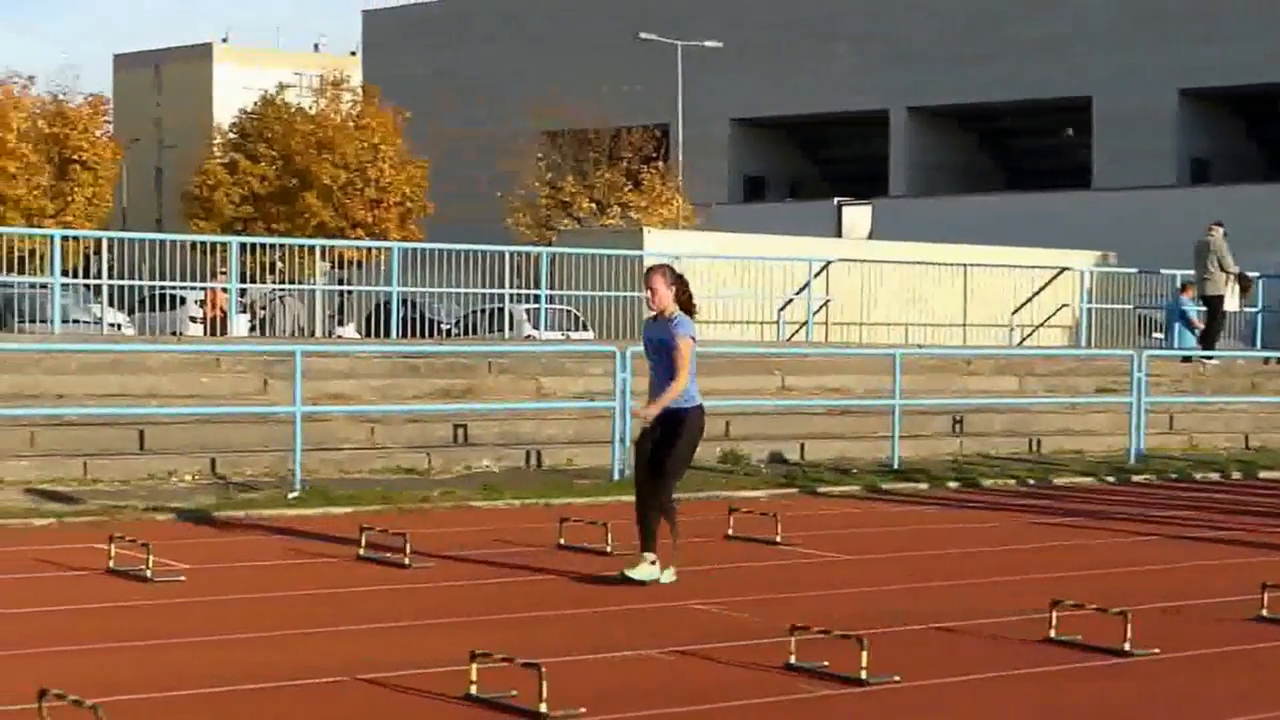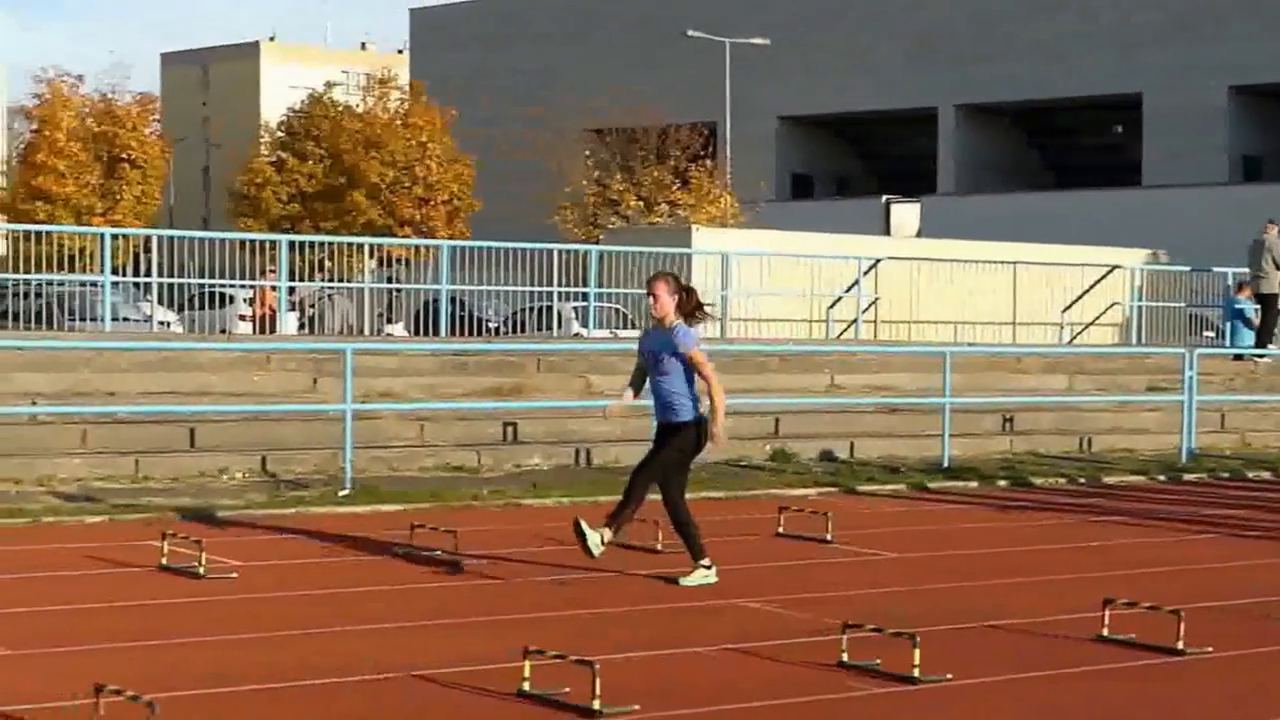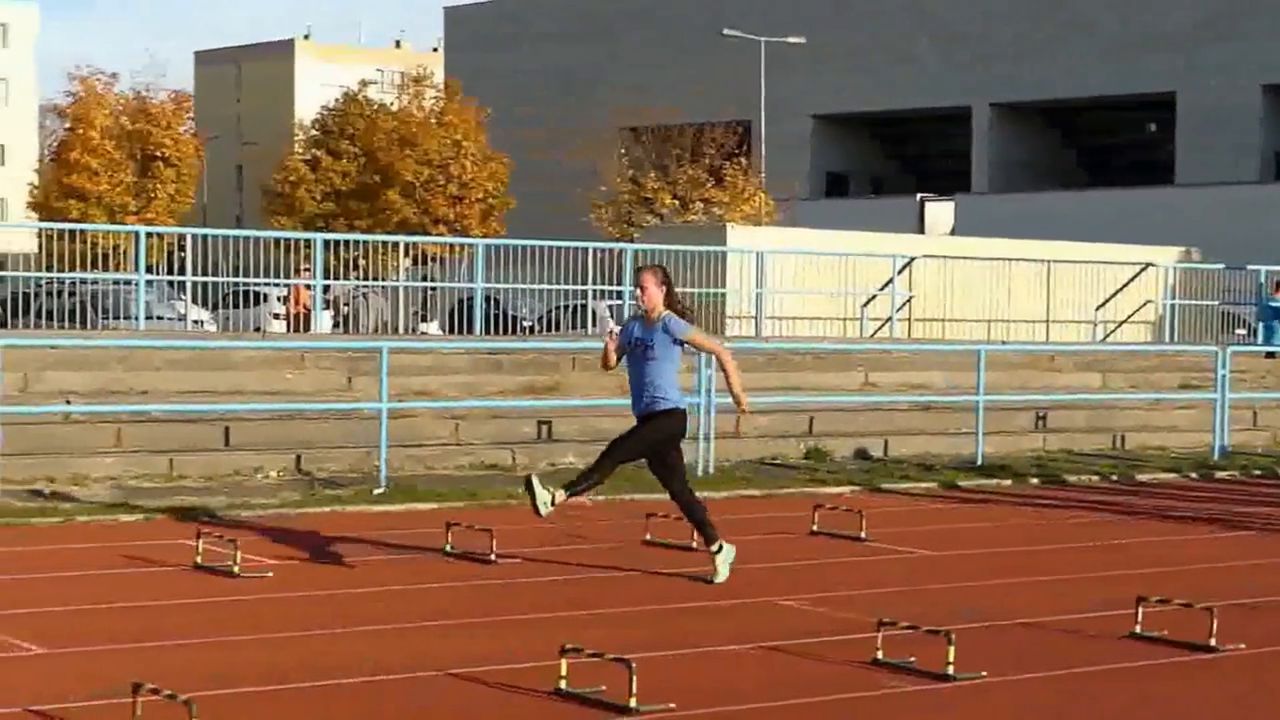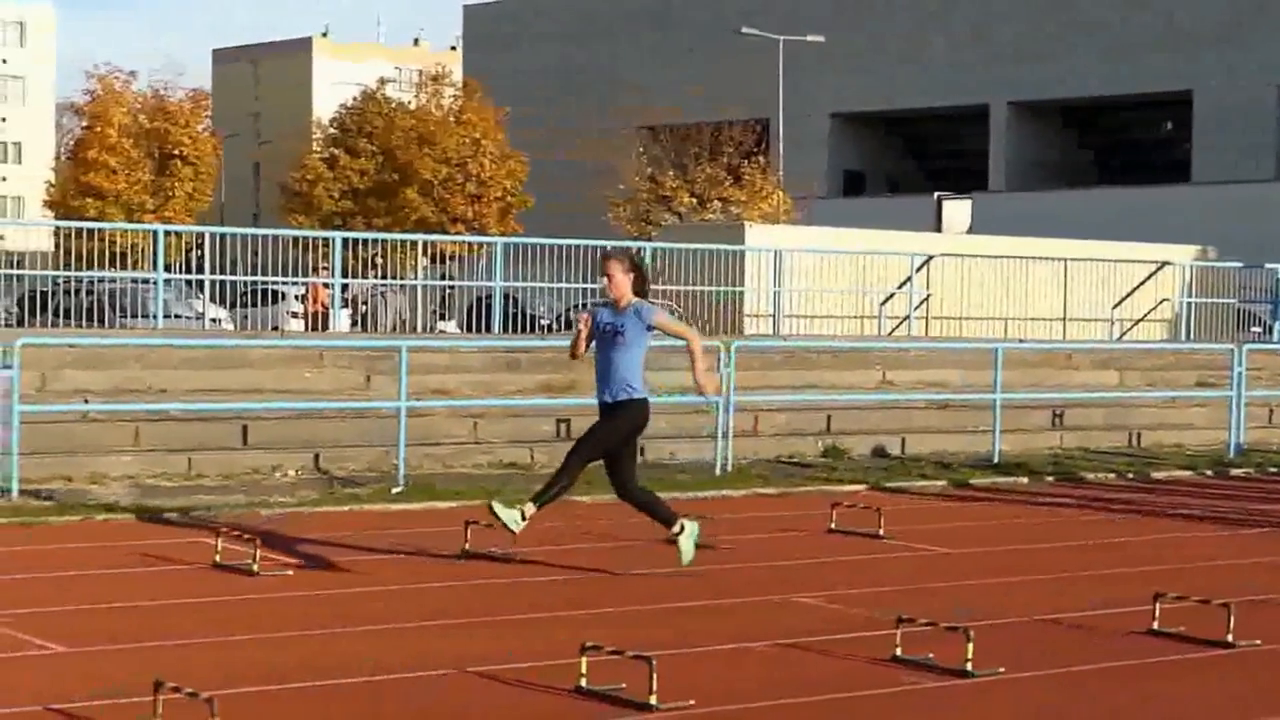
dt=0.3s
person 1, frame 1
left shoulder: (681, 327)
right shoulder: (650, 326)
left elbow: (682, 379)
left wrist: (654, 407)
right wrist: (652, 409)
left hip: (685, 416)
right hip: (661, 417)
left knee: (661, 490)
right knee: (644, 487)
left ankle: (667, 564)
right ankle: (650, 561)
person 1, frame 2
left shoulder: (682, 337)
right shoulder: (648, 338)
left elbow: (712, 381)
right elbow: (638, 380)
left wrist: (718, 422)
right wrist: (622, 401)
left hip: (687, 427)
right hip: (665, 427)
left knee: (642, 476)
right knee: (672, 499)
left ankle: (603, 536)
right ankle: (704, 565)
person 1, frame 3
left shoulder: (673, 326)
right shoulder: (631, 325)
left elbow: (721, 352)
right elbow: (609, 365)
left wrist: (735, 390)
right wrist: (609, 347)
left hip: (669, 416)
right hip: (648, 418)
left knee: (613, 454)
right knee: (678, 490)
left ankle: (554, 498)
right ankle: (720, 548)
person 1, frame 4
left shoulder: (644, 313)
right shoulder: (600, 312)
left elbow: (691, 336)
right elbow: (576, 354)
left wrist: (699, 373)
right wrist: (581, 333)
left hip: (632, 407)
right hip: (610, 409)
left knee: (579, 455)
right knee: (626, 487)
left ankle: (524, 513)
right ankle: (681, 528)
